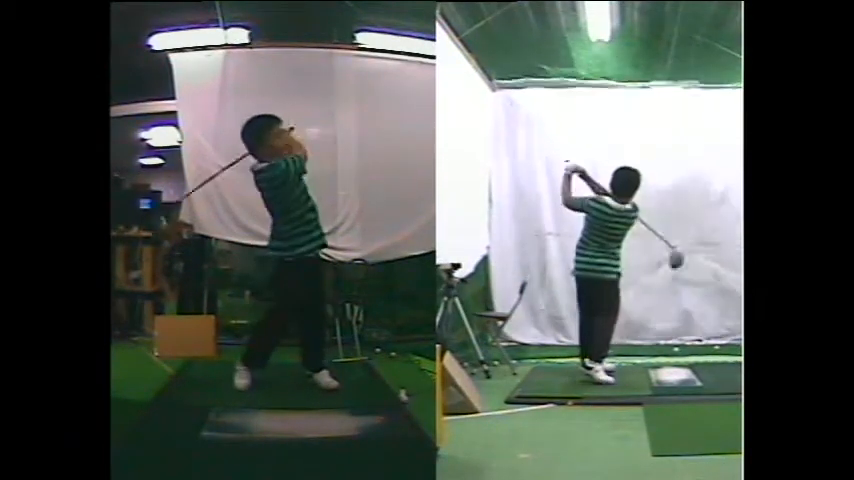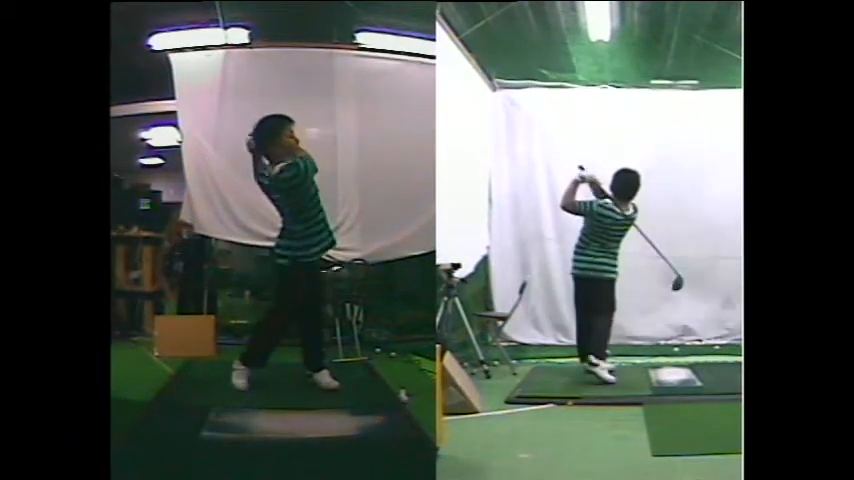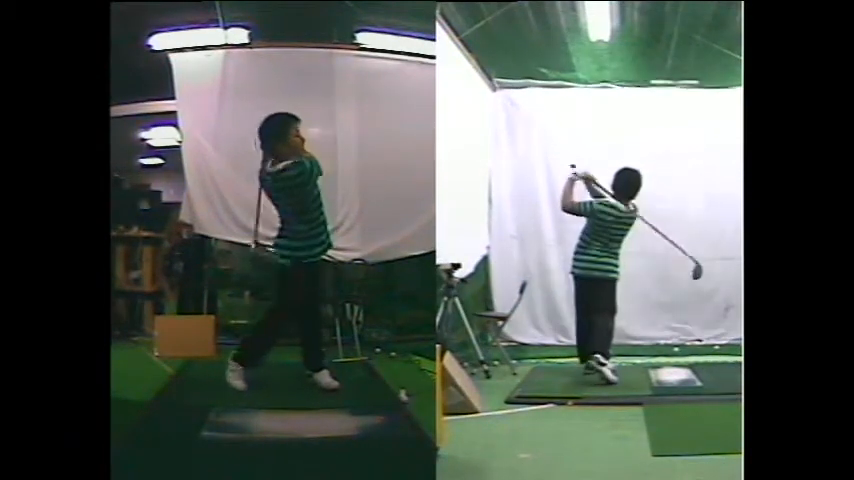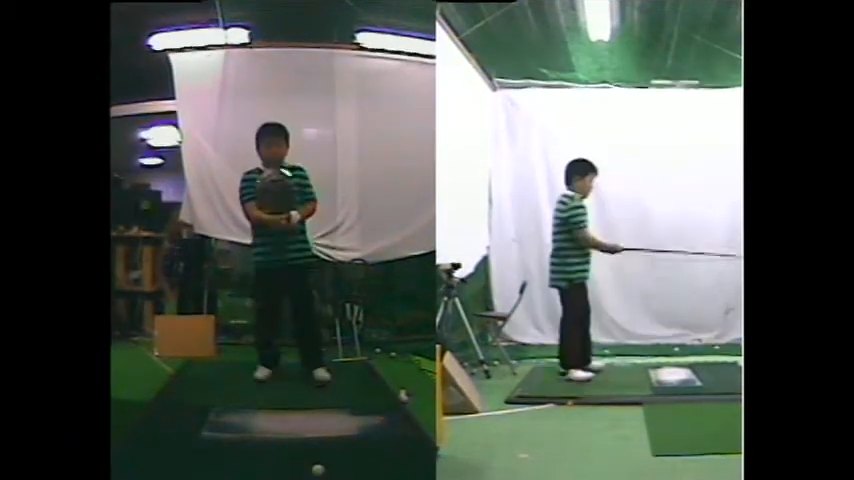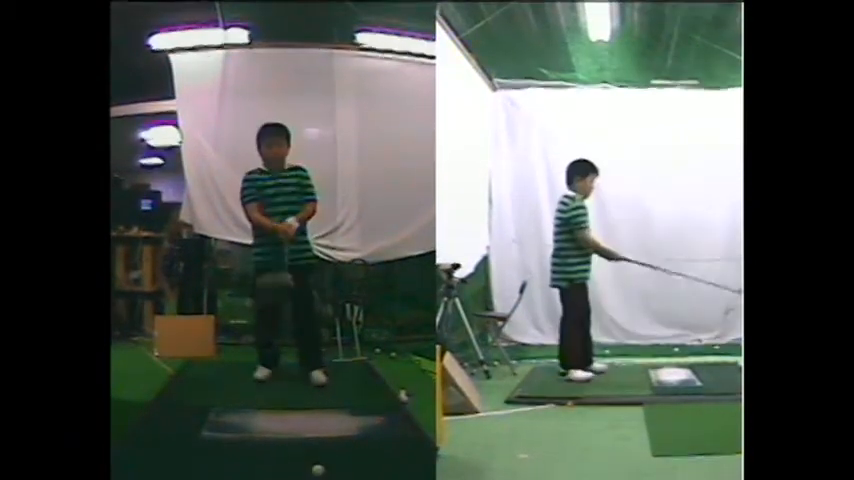
dt=0.2s
person 1, frame 1
left shoulder: (271, 168)
right shoulder: (276, 171)
left elbow: (295, 159)
right elbow: (300, 153)
left wrist: (288, 142)
right wrist: (291, 142)
left hip: (307, 251)
right hip: (290, 257)
left knee: (314, 312)
right knee: (282, 314)
left ankle: (315, 366)
right ankle: (247, 364)
person 1, frame 2
left shoulder: (266, 175)
right shoulder: (296, 170)
right elbow: (305, 158)
left wrist: (256, 152)
left hip: (305, 254)
right hip: (297, 258)
left knee: (312, 313)
right knee: (282, 313)
left ankle: (316, 366)
right ankle: (245, 362)
person 1, frame 3
left shoulder: (269, 173)
right shoulder: (300, 170)
right elbow: (311, 160)
left wrist: (269, 151)
left hip: (304, 254)
right hip: (295, 257)
left knee: (310, 313)
right knee: (282, 313)
left ankle: (316, 366)
right ankle: (239, 360)
person 1, frame 4
left shoulder: (298, 173)
right shoulder: (250, 178)
left elbow: (311, 204)
right elbow: (252, 212)
left wrist: (295, 215)
right wrist: (275, 220)
left hip: (298, 253)
right hip: (267, 255)
left knee: (304, 309)
right knee: (267, 311)
left ankle: (315, 363)
right ankle: (267, 361)
person 1, frame 5
left shoulder: (300, 173)
right shoulder: (251, 178)
left elbow: (311, 206)
right elbow: (253, 214)
left wrist: (294, 222)
right wrist: (276, 227)
left hip: (299, 253)
right hip: (266, 255)
left knee: (304, 309)
right knee: (267, 310)
left ankle: (313, 364)
right ankle: (267, 361)
person 2, frame 1
left shoulder: (596, 205)
right shoulder: (632, 212)
left elbow: (567, 201)
right elbow: (608, 199)
left wrist: (568, 175)
right wrist: (587, 178)
left hip: (583, 269)
right hip: (607, 271)
left knee: (587, 315)
right knee: (606, 316)
left ankle: (590, 358)
right ankle: (593, 362)
person 2, frame 2
left shoulder: (600, 209)
right shoulder: (631, 212)
left elbow: (566, 204)
left wrist: (576, 181)
right wrist: (595, 185)
left hip: (582, 269)
right hip: (605, 271)
left knee: (584, 316)
right knee: (602, 315)
left ankle: (588, 358)
right ankle: (596, 359)
person 2, frame 3
left shoulder: (601, 208)
right shoulder: (631, 212)
left elbow: (566, 205)
left wrist: (572, 180)
right wrist: (589, 183)
left hip: (583, 269)
right hip: (607, 271)
left knee: (584, 316)
right knee: (604, 315)
left ankle: (588, 359)
right ankle: (600, 357)
person 2, frame 4
left shoulder: (566, 202)
right shoulder: (574, 205)
right elbow: (584, 239)
left wrist: (604, 247)
right wrist: (608, 247)
left hip: (567, 270)
right hip: (572, 272)
left knee: (579, 314)
right knee: (575, 315)
left ankle: (582, 360)
right ankle: (570, 366)
person 2, frame 5
left shoulder: (568, 203)
right shoulder: (575, 205)
right elbow: (584, 239)
left wrist: (602, 251)
right wrist: (608, 253)
left hip: (573, 272)
right hip: (571, 273)
left knee: (582, 316)
right knee: (573, 318)
left ankle: (584, 361)
right ankle: (569, 366)
